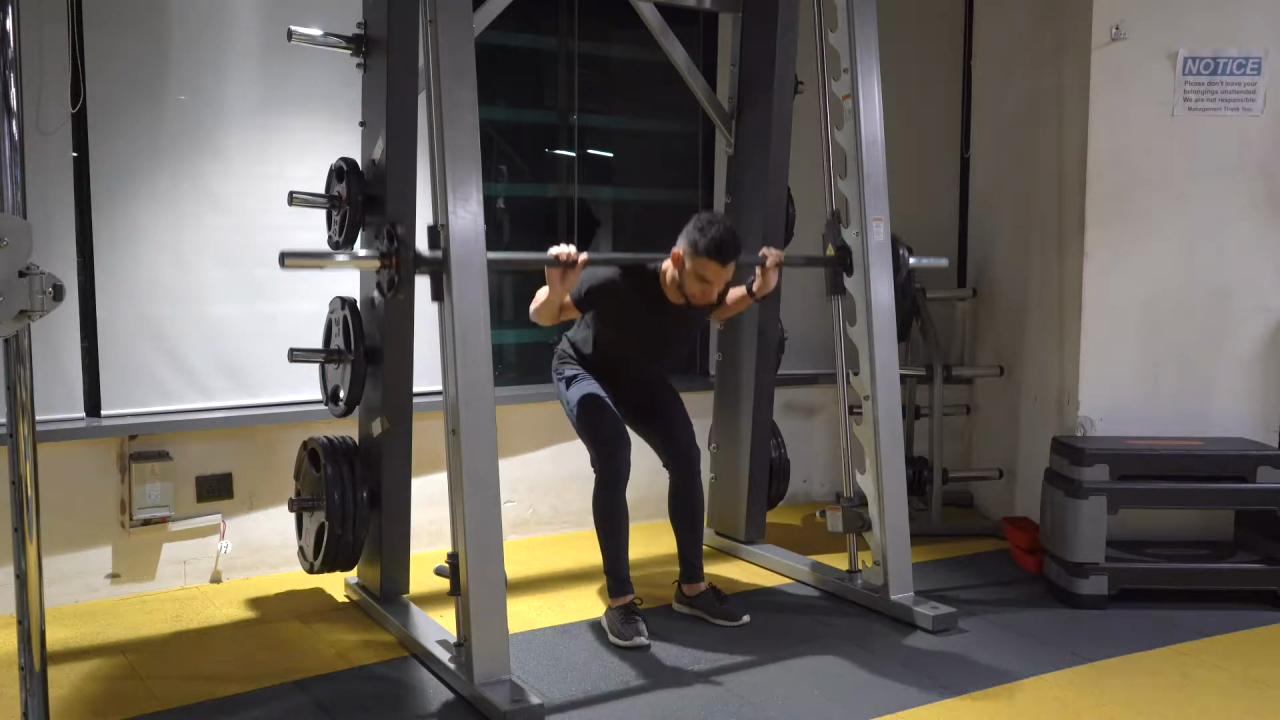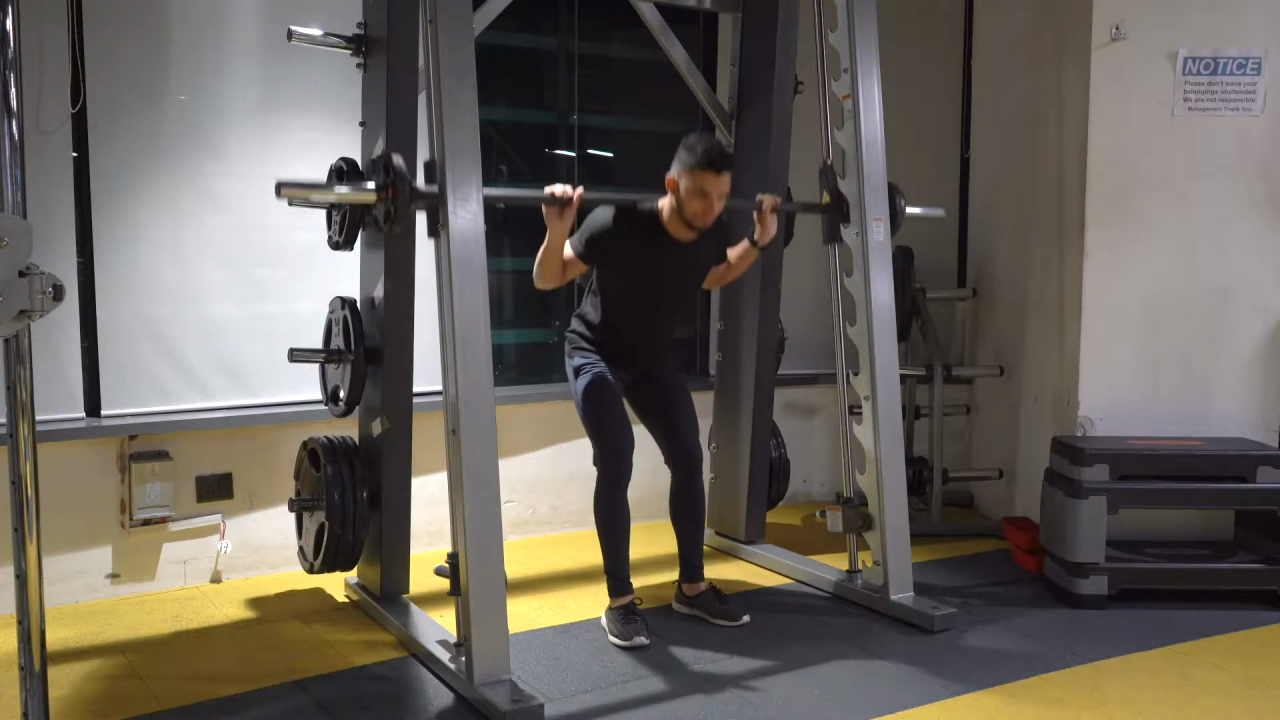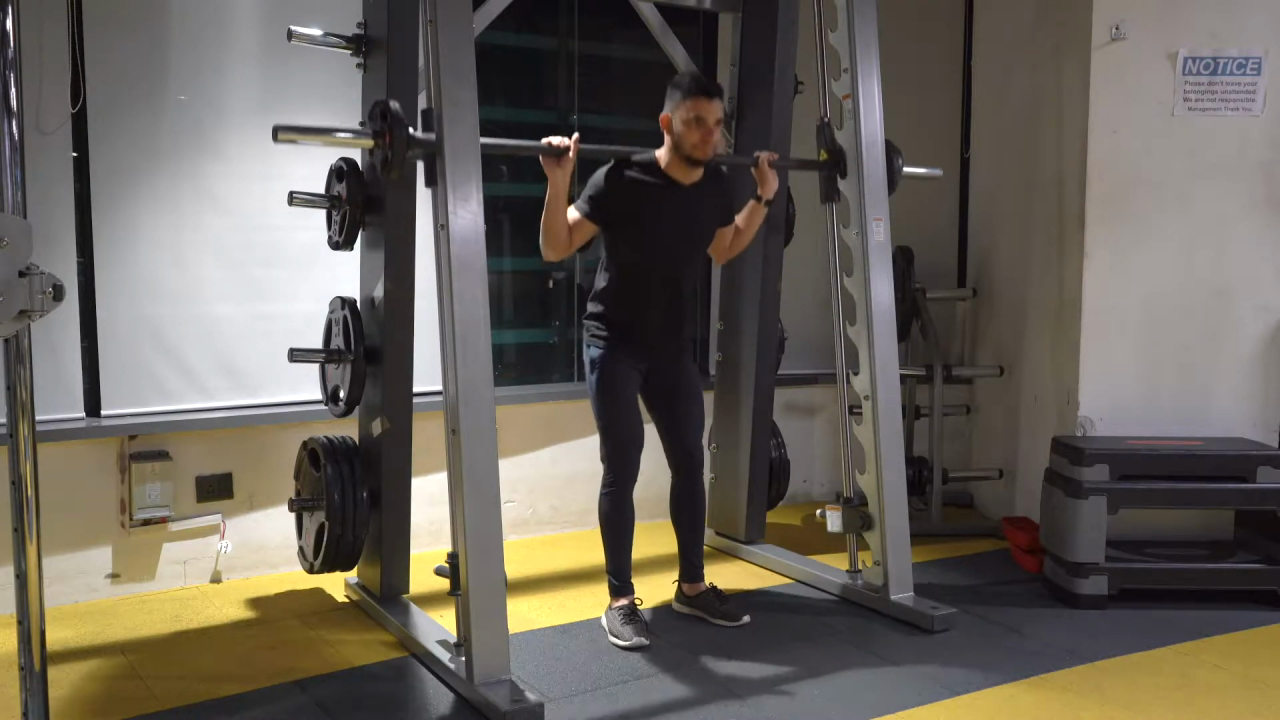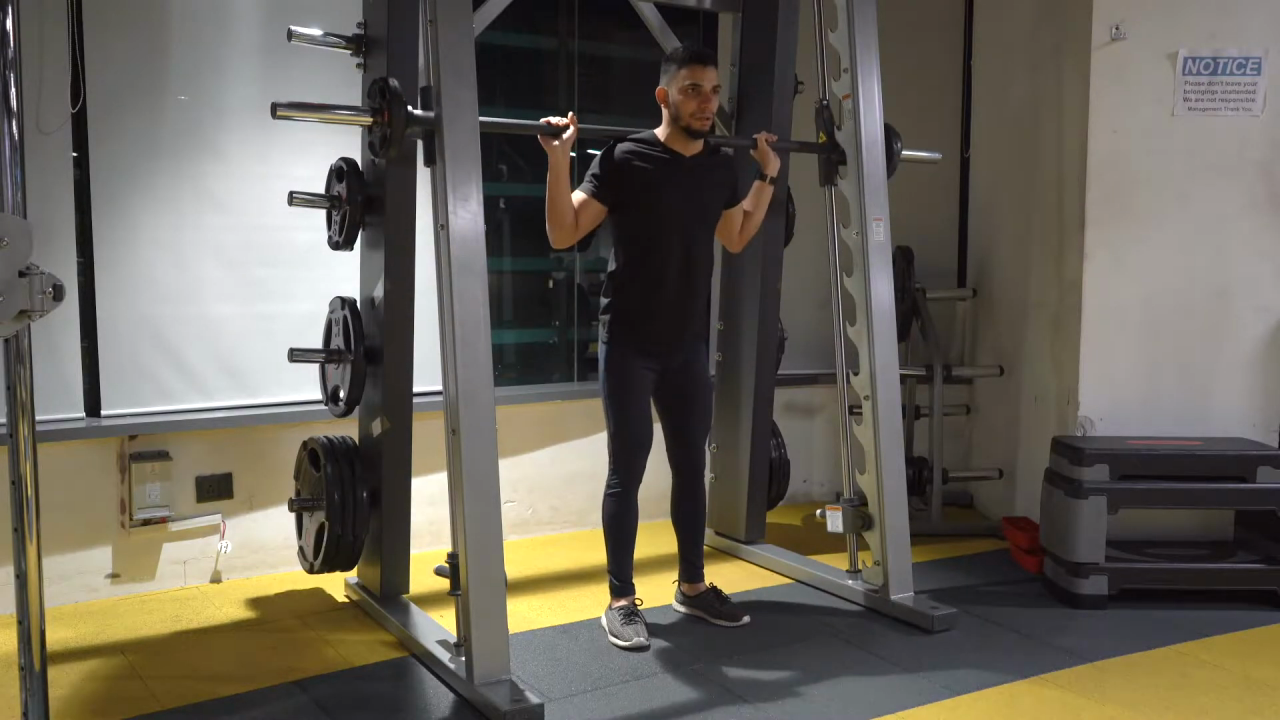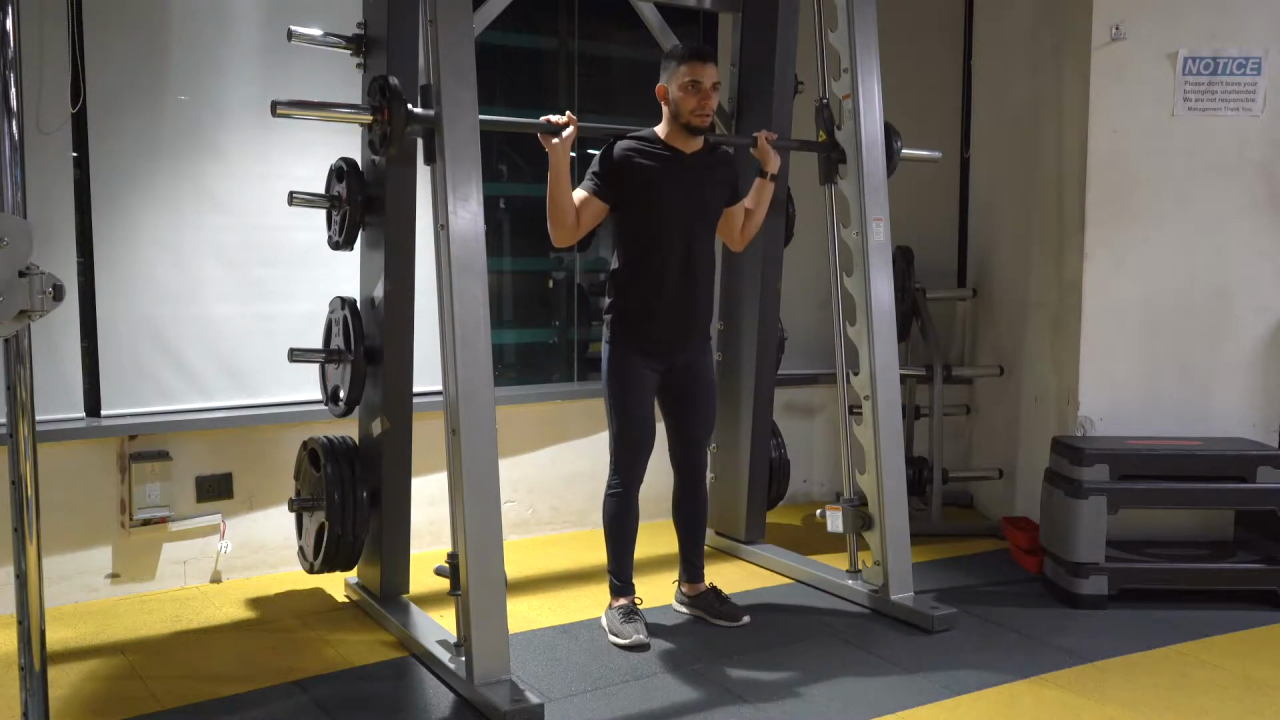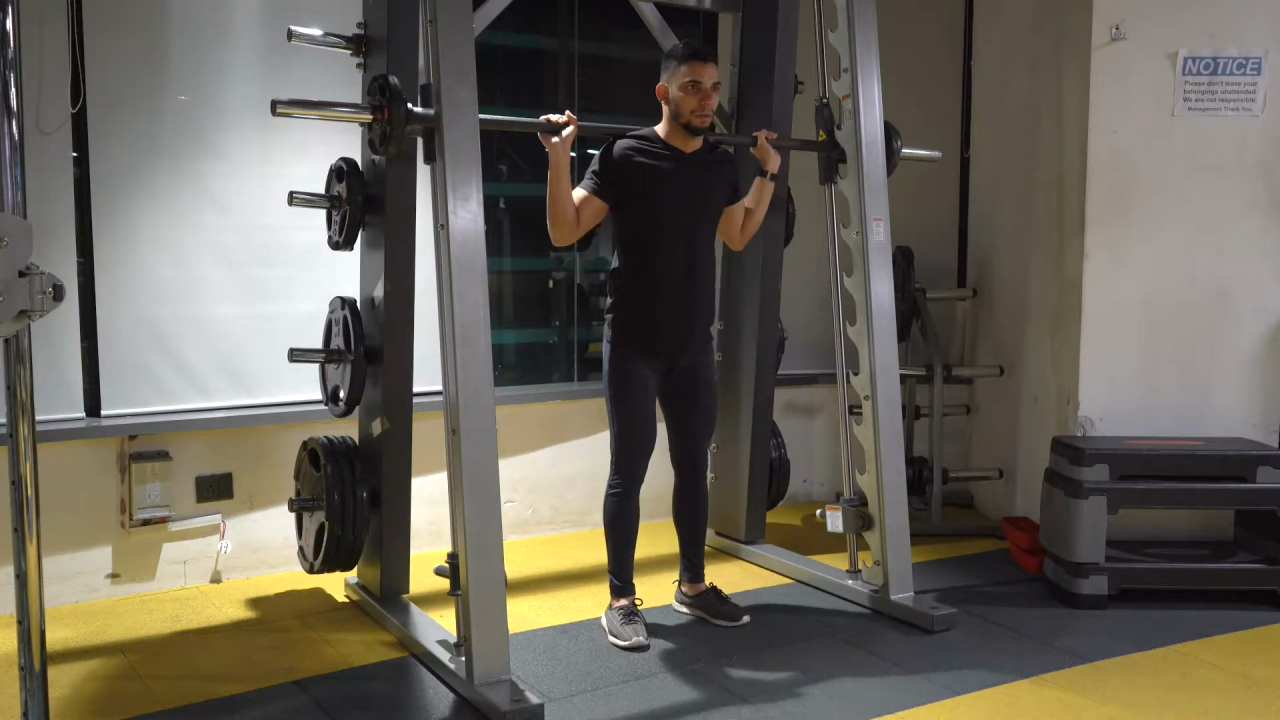
dt=0.4s
person 1, frame 1
left shoulder: (706, 290)
right shoulder: (619, 283)
right elbow: (541, 316)
left wrist: (757, 289)
right wrist: (557, 289)
left hip: (644, 376)
right hip: (584, 371)
left knee: (686, 458)
right knee: (614, 461)
left ankle: (692, 587)
right ankle: (620, 601)
person 1, frame 2
left shoulder: (713, 232)
right shoulder: (617, 226)
left elbow: (715, 275)
right elbow: (546, 280)
left wrist: (759, 239)
right wrist: (557, 230)
left hip: (654, 357)
right hip: (595, 354)
left knee: (688, 459)
right knee: (617, 464)
left ankle: (692, 586)
right ankle: (620, 601)
person 1, frame 3
left shoulder: (717, 186)
right shoulder: (621, 181)
left elbow: (723, 249)
right elbow: (554, 249)
left wrist: (764, 196)
right wrist: (558, 183)
left hip: (672, 346)
right hip: (613, 344)
left knee: (690, 461)
right knee: (622, 466)
left ankle: (692, 586)
right ankle: (621, 600)
person 1, frame 4
left shoulder: (719, 166)
right shoulder: (625, 159)
left elbow: (736, 238)
right elbow: (562, 234)
left wrist: (767, 176)
right wrist: (559, 161)
left hip: (688, 345)
right hip: (629, 344)
left knee: (691, 465)
right knee: (628, 470)
left ankle: (692, 586)
right ankle: (621, 599)
person 1, frame 5
left shoulder: (720, 164)
right shoulder: (625, 157)
left elbow: (737, 237)
right elbow: (564, 234)
left wrist: (768, 173)
right wrist: (559, 158)
left hip: (692, 344)
right hip: (633, 344)
left knee: (693, 465)
right knee: (629, 470)
left ankle: (693, 585)
right ankle: (621, 599)
person 1, frame 6
left shoulder: (720, 163)
right shoulder: (626, 156)
left elbow: (737, 235)
right elbow: (564, 232)
left wrist: (768, 173)
right wrist: (559, 156)
left hip: (693, 343)
right hip: (634, 343)
left knee: (693, 463)
right knee: (630, 469)
left ankle: (693, 585)
right ankle: (621, 600)
